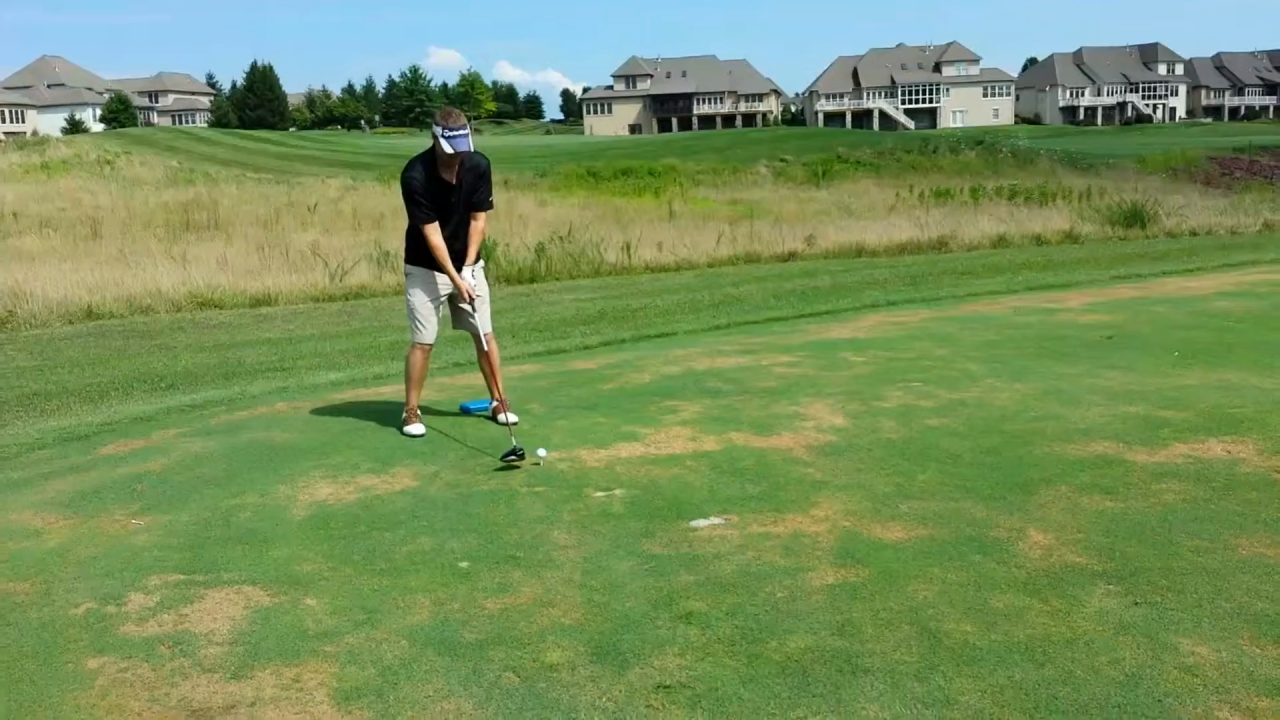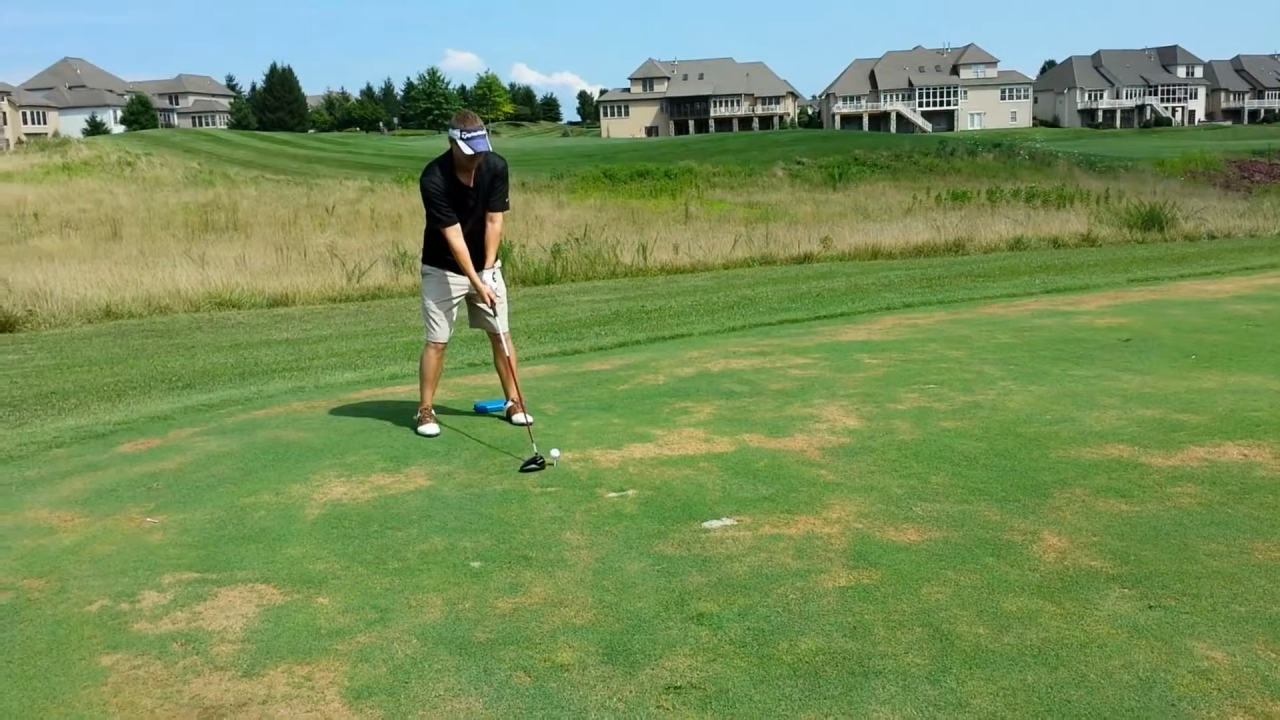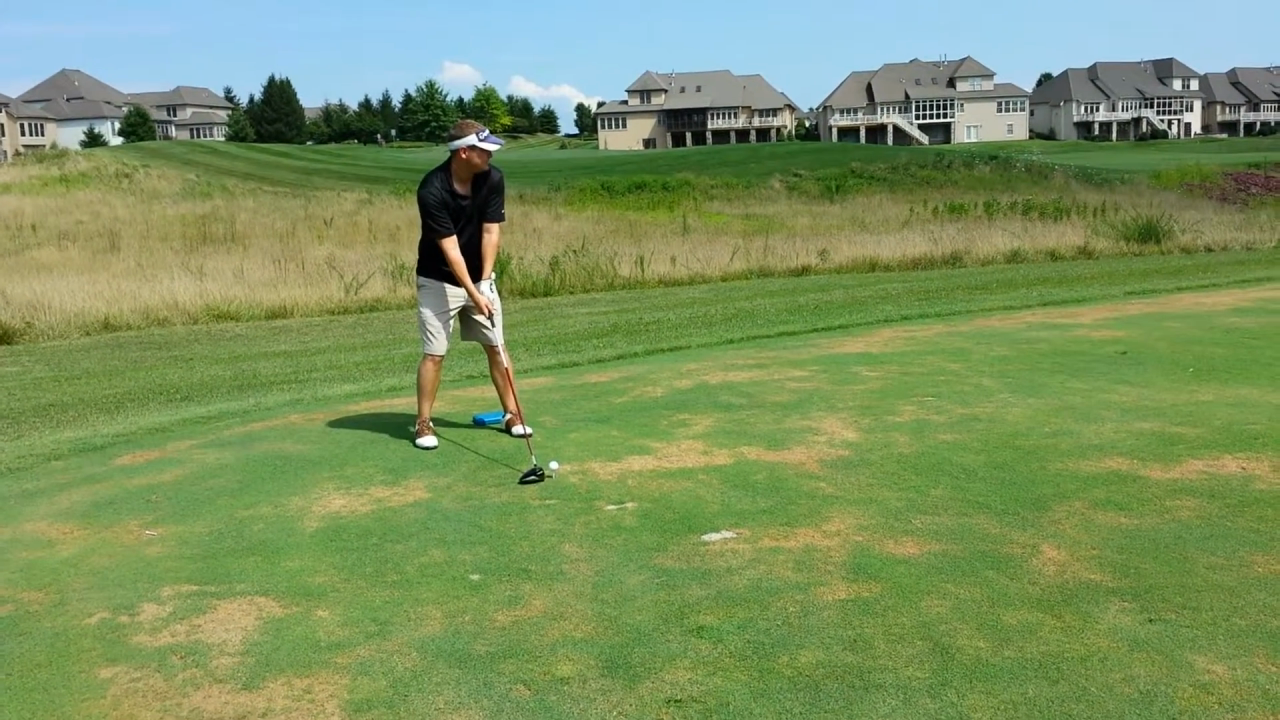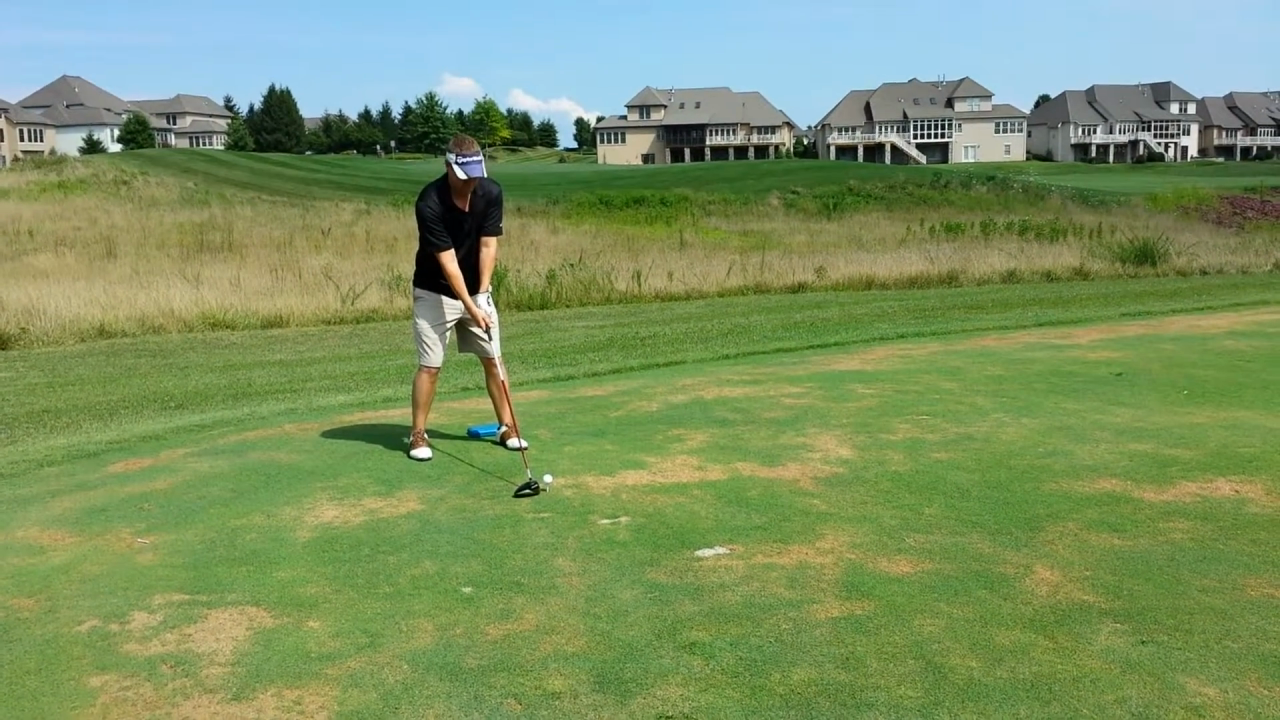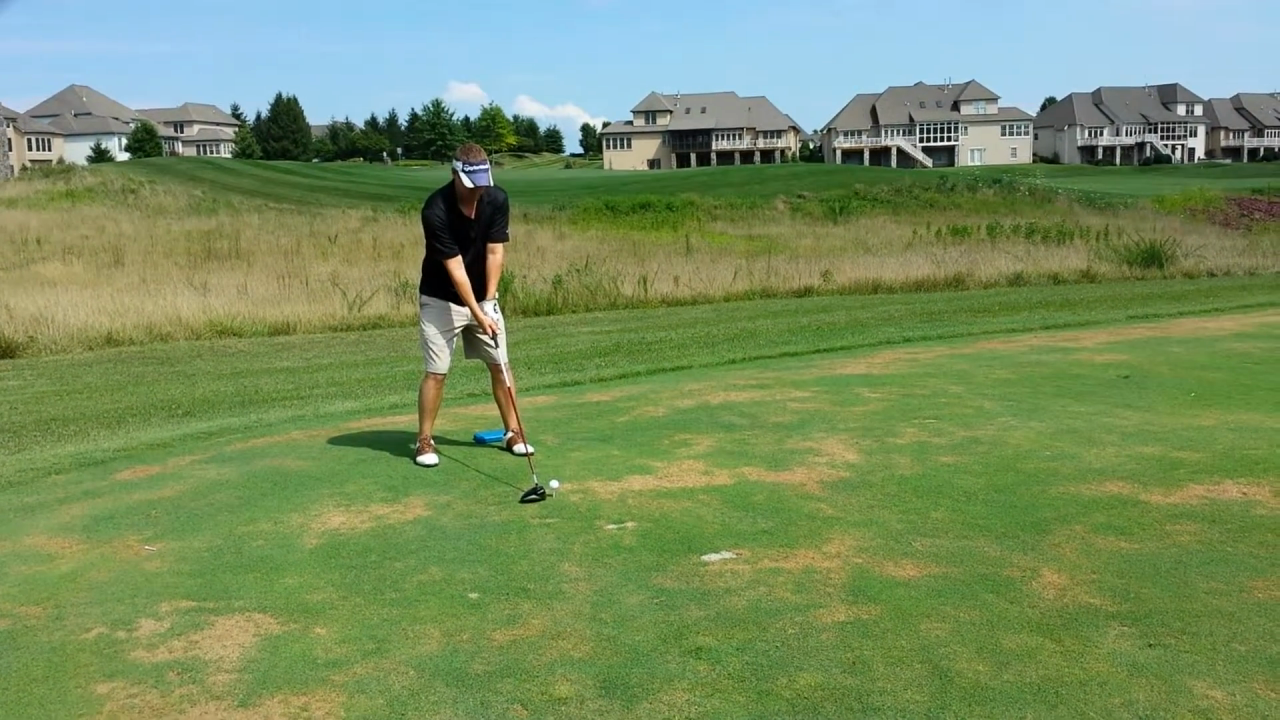
dt=1s
person 1, frame 1
left shoulder: (479, 165)
right shoulder: (415, 175)
left elbow: (478, 219)
right elbow: (431, 233)
left wrist: (468, 268)
right wrist: (454, 278)
left hip: (469, 264)
right hip: (425, 268)
left knee: (485, 334)
right knee: (423, 341)
left ankle: (498, 402)
right ankle: (411, 410)
person 1, frame 2
left shoulder: (497, 167)
right shoulder: (434, 179)
left elbow: (494, 220)
right elbow: (454, 236)
left wrist: (488, 270)
right wrist: (476, 282)
left hip: (485, 265)
right hip: (443, 268)
left knee: (501, 334)
right knee: (437, 341)
left ankle: (513, 402)
right ankle: (425, 410)
person 1, frame 3
left shoulder: (493, 178)
right shoulder: (432, 189)
left elbow: (490, 231)
right elbow: (449, 247)
left wrist: (485, 281)
right wrist: (472, 293)
left hip: (480, 277)
right hip: (438, 280)
left knee: (496, 346)
right knee: (434, 353)
left ankle: (511, 414)
right ankle: (424, 422)
person 1, frame 4
left shoulder: (492, 193)
right shoulder: (429, 203)
left elbow: (488, 245)
right elbow: (447, 261)
left wrist: (483, 294)
right wrist: (470, 307)
left hip: (477, 291)
right hip: (435, 292)
left knee: (493, 359)
right knee: (430, 365)
left ankle: (506, 427)
right ankle: (418, 434)
person 1, frame 5
left shoulder: (498, 199)
right shoulder: (436, 210)
left elbow: (495, 252)
right elbow: (456, 268)
left wrist: (489, 301)
right wrist: (477, 314)
left hip: (483, 296)
right hip: (441, 299)
left knee: (500, 364)
right knee: (437, 371)
left ankle: (512, 432)
right ankle: (424, 440)
